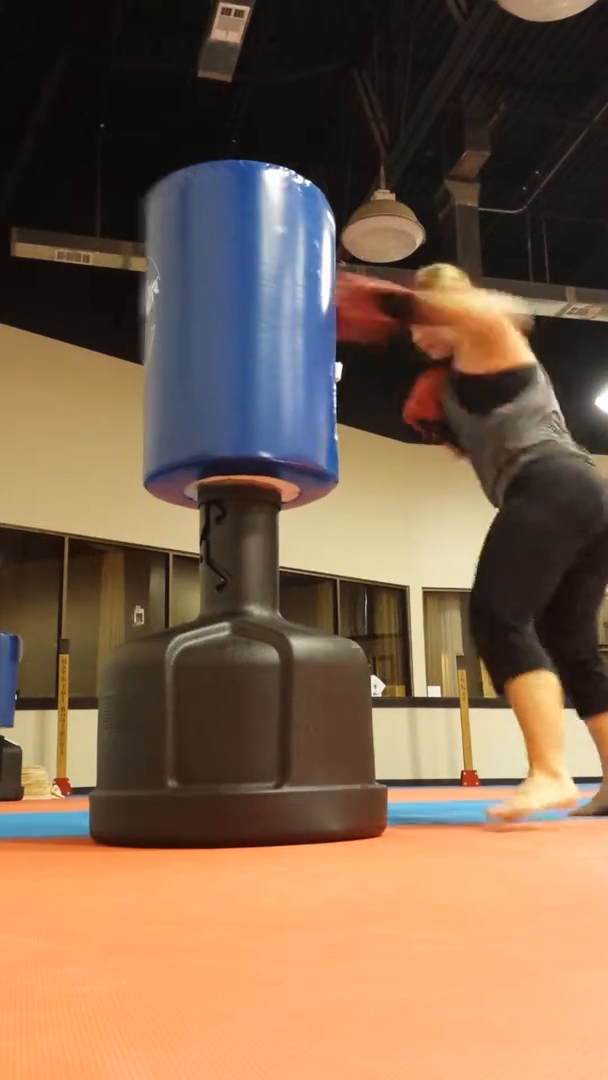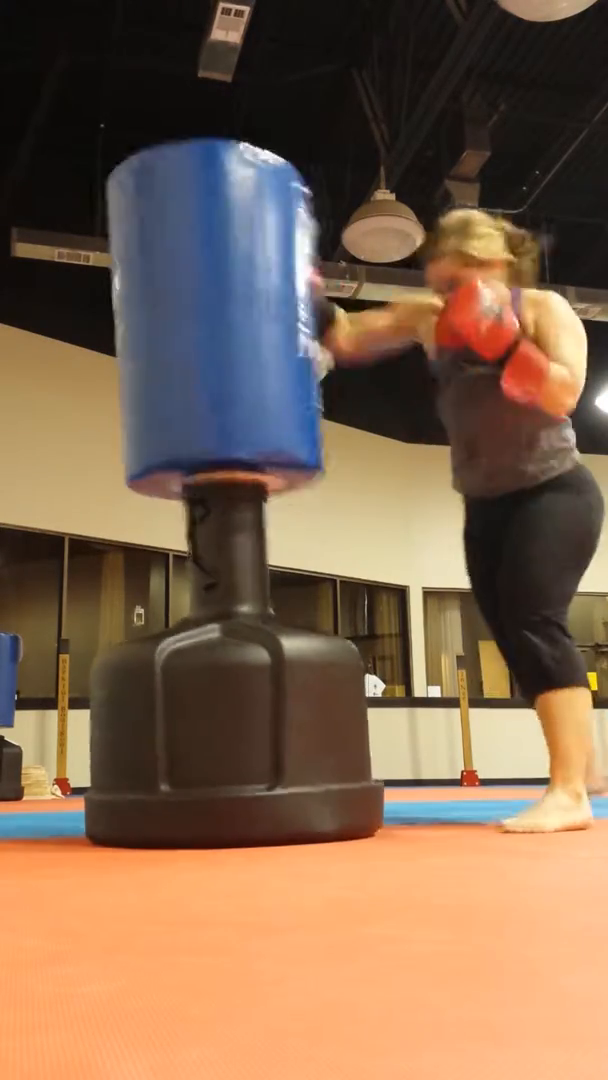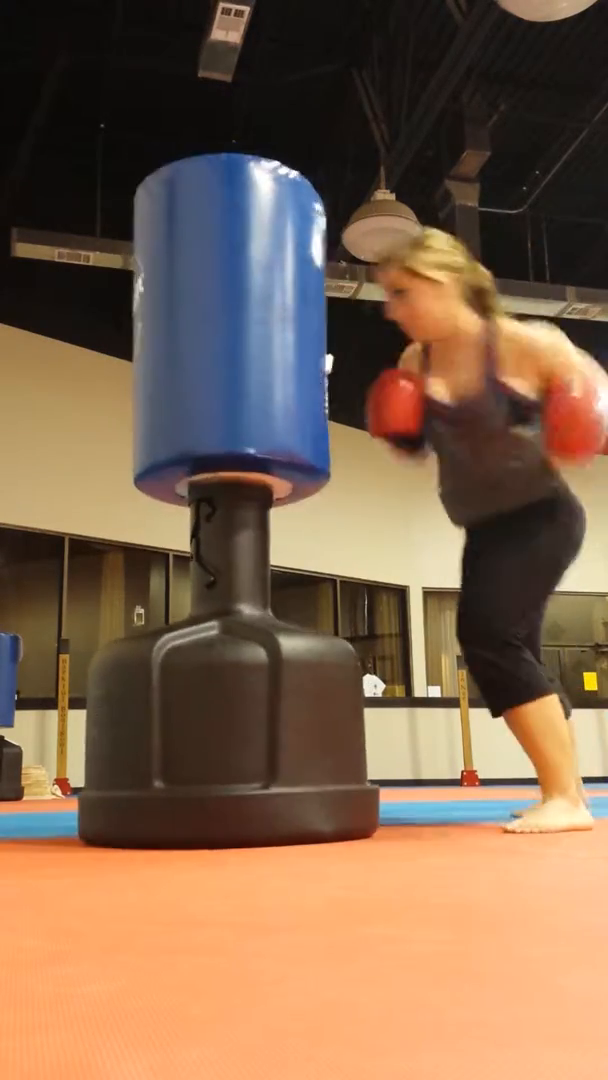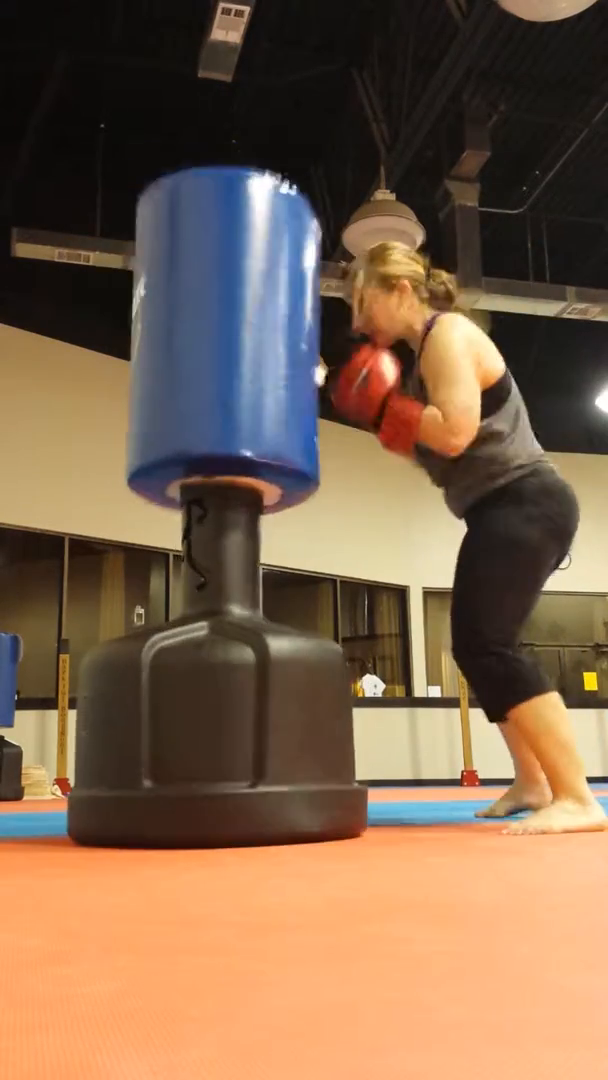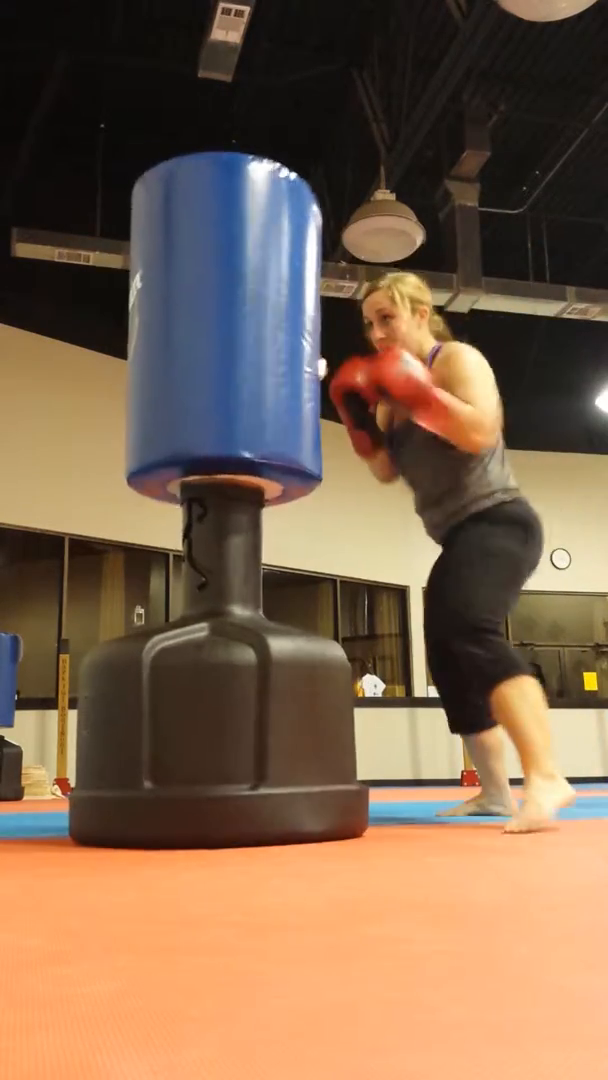
dt=0.3s
person 1, frame 1
left shoulder: (485, 334)
right shoulder: (460, 370)
left elbow: (501, 312)
left wrist: (400, 302)
right wrist: (445, 426)
left hip: (549, 491)
left knee: (496, 619)
left ankle: (550, 778)
person 1, frame 2
left shoulder: (545, 309)
right shoulder: (433, 318)
right elbow: (349, 342)
left wrist: (502, 345)
right wrist: (318, 310)
left hip: (555, 493)
right hip: (488, 506)
left knee: (536, 623)
right knee: (519, 636)
person 1, frame 3
left shoulder: (516, 341)
right shoulder: (416, 360)
right elbow: (418, 447)
right wrist: (401, 432)
left hip: (535, 519)
right hip: (487, 530)
left knee: (490, 639)
right knee: (501, 649)
person 1, frame 4
left shoulder: (448, 337)
right shoulder: (440, 342)
left elbow: (454, 436)
right elbow: (427, 450)
left wrist: (388, 401)
right wrist: (380, 416)
left hip: (523, 504)
right hip: (515, 509)
left knee: (486, 644)
right knee: (479, 646)
right ankle: (531, 784)
person 1, frame 5
left shoulder: (457, 360)
right shoulder: (389, 393)
left elbow: (482, 435)
right elbow: (386, 469)
left wrist: (421, 393)
right wrist: (357, 418)
left hip: (498, 524)
right hip: (463, 537)
left knee: (466, 629)
right knee: (451, 658)
left ankle: (545, 777)
right ankle: (493, 790)
